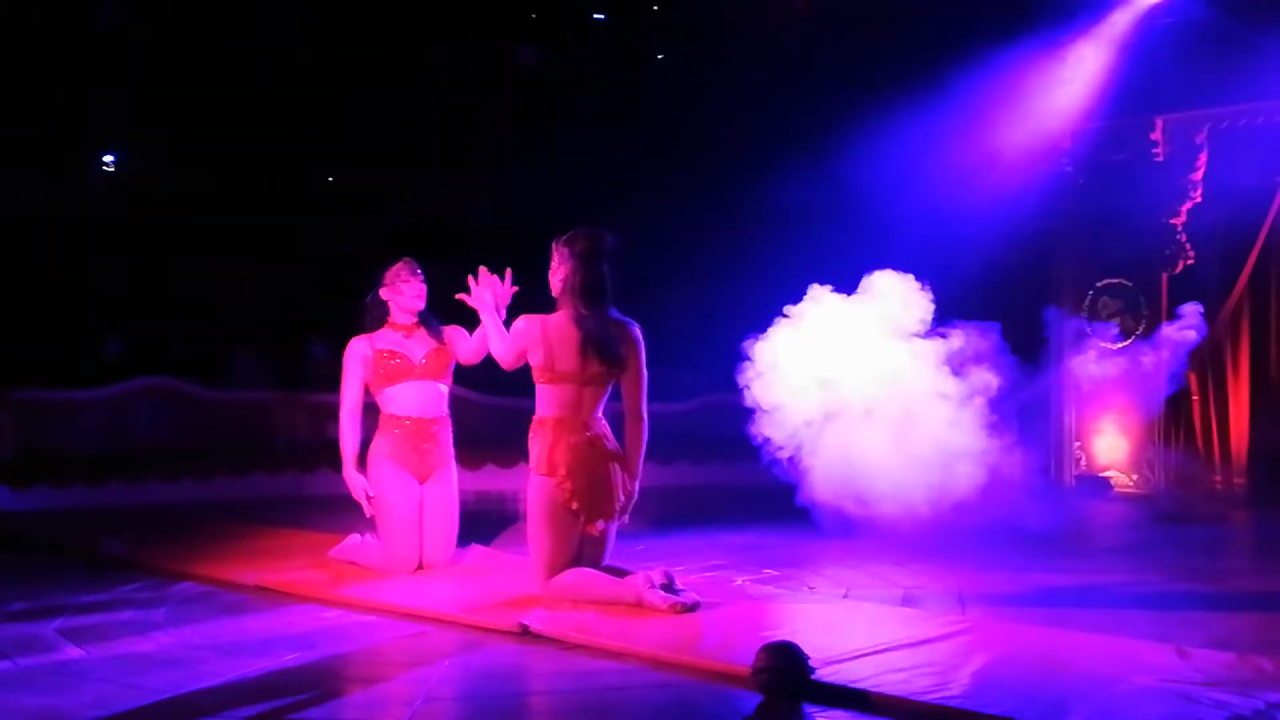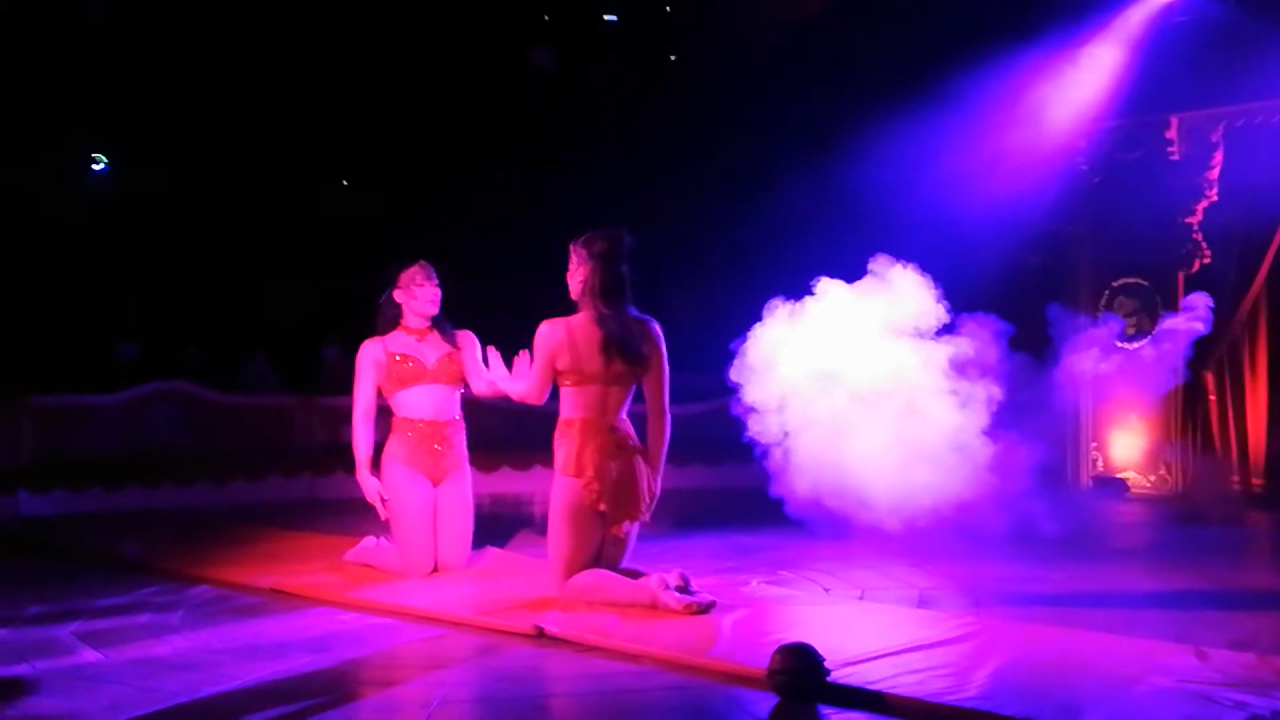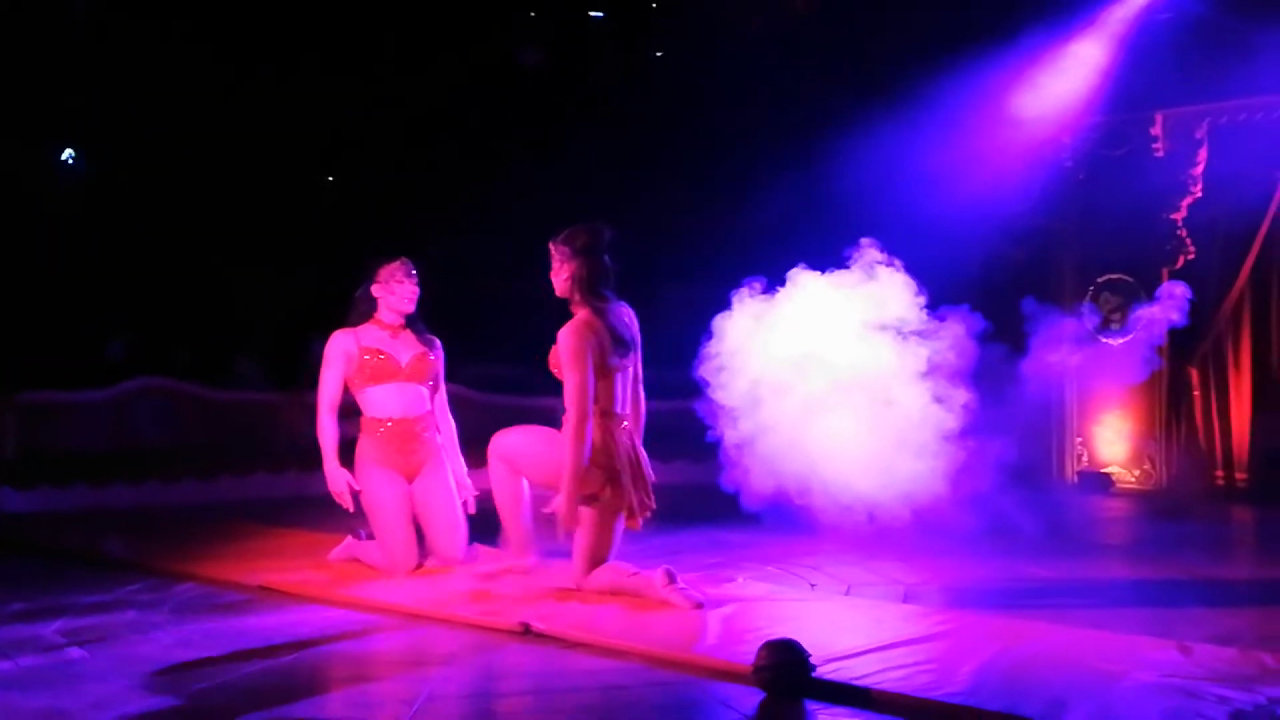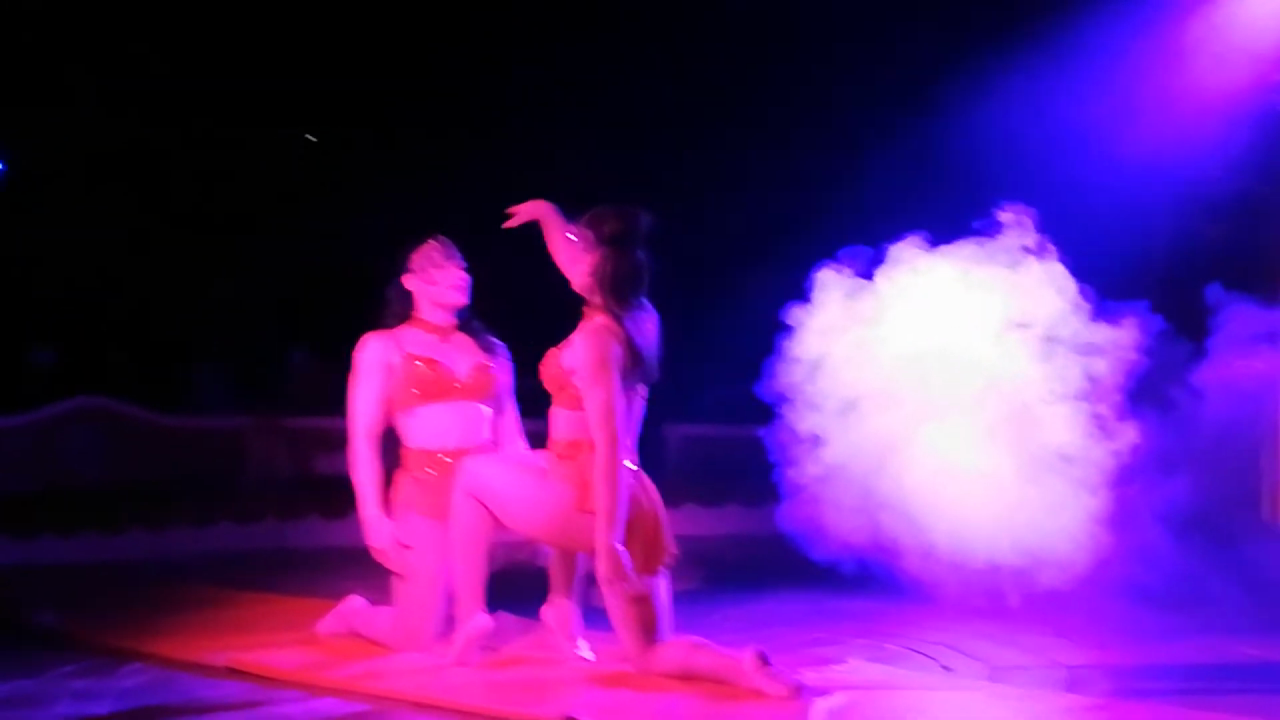
dt=0.7s
person 1, frame 1
left shoulder: (531, 328)
right shoulder: (626, 333)
left elbow: (507, 358)
right elbow: (637, 417)
left wrist: (490, 314)
right wrist: (631, 477)
left hip: (555, 458)
right hip: (603, 457)
left knee: (553, 579)
right knee: (590, 568)
left ankle: (636, 591)
right ankle: (650, 580)
person 1, frame 2
left shoulder: (555, 332)
right shoulder: (648, 331)
left elbow: (535, 394)
right elbow: (660, 415)
left wrist: (502, 378)
right wrist: (653, 474)
left hip: (581, 461)
right hip: (627, 460)
left knee: (569, 580)
right knee: (605, 571)
left ankle: (651, 592)
right ankle: (666, 583)
person 1, frame 3
left shoulder: (575, 333)
right shoulder: (622, 315)
left elbow: (580, 417)
left wrist: (568, 490)
left hip: (592, 454)
right hip: (624, 453)
left knee: (502, 447)
right knee: (590, 576)
left ankle: (520, 550)
right ankle: (657, 584)
person 1, frame 4
left shoulder: (595, 339)
right shoulder: (640, 318)
left elbow: (609, 445)
right elbow: (580, 270)
left wrist: (606, 540)
right wrist: (549, 216)
left hip: (587, 503)
right hip: (631, 506)
left knee: (473, 475)
right knee: (653, 655)
left ankle: (469, 617)
right ankle: (741, 668)
person 2, frame 1
left shoulder: (449, 336)
right shoulder: (364, 346)
left elbow: (472, 353)
right elbow: (350, 413)
left wrist: (493, 314)
right wrist: (350, 469)
left hip: (440, 455)
right hip: (392, 454)
left knee: (438, 560)
right knee: (402, 562)
left ankle: (385, 539)
right ankle: (356, 546)
person 2, frame 2
left shoulder: (462, 340)
right shoulder: (375, 349)
left elbow: (480, 383)
right elbow: (363, 416)
right wrist: (364, 472)
left hip: (453, 457)
right hip: (405, 458)
left knee: (454, 563)
right knee: (417, 565)
left ankle: (394, 544)
right ankle: (370, 549)
person 2, frame 3
left shoulder: (430, 345)
right shoulder: (346, 342)
left elbow: (442, 411)
right elbow: (326, 410)
left wrist: (456, 467)
right wrist: (332, 466)
left hip: (429, 450)
right hip: (378, 454)
left knee: (451, 555)
right knee: (402, 563)
right ankle: (356, 546)
person 2, frame 4
left shoulder: (491, 350)
right shoulder: (381, 347)
left elbow: (510, 433)
right elbow: (362, 438)
right wrist: (371, 515)
right hip: (427, 492)
right knee: (413, 640)
left ankle: (562, 612)
right ankle: (357, 615)
